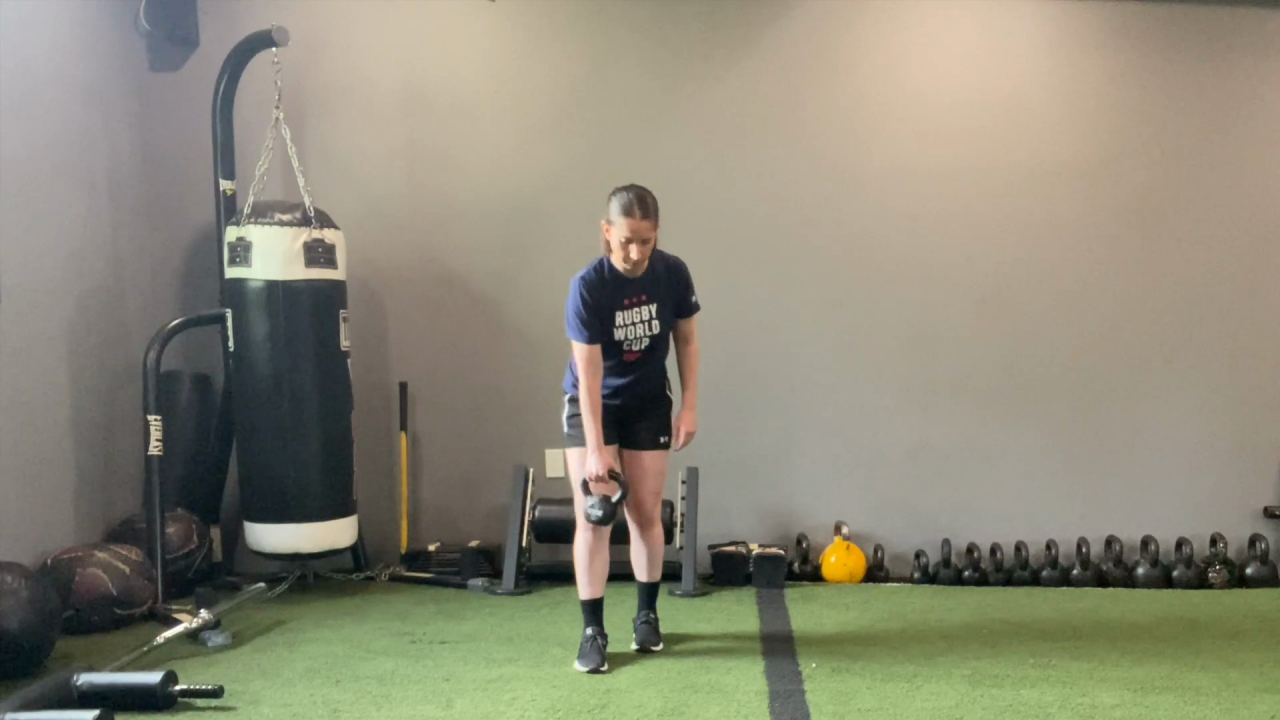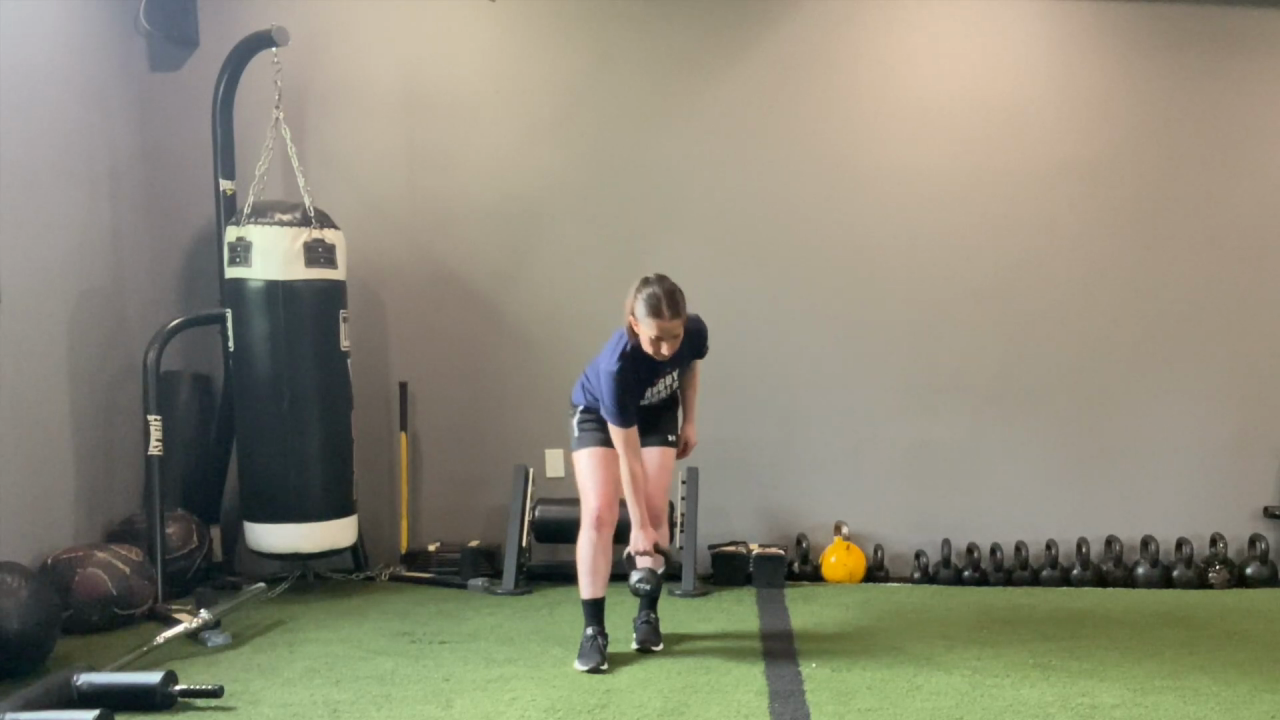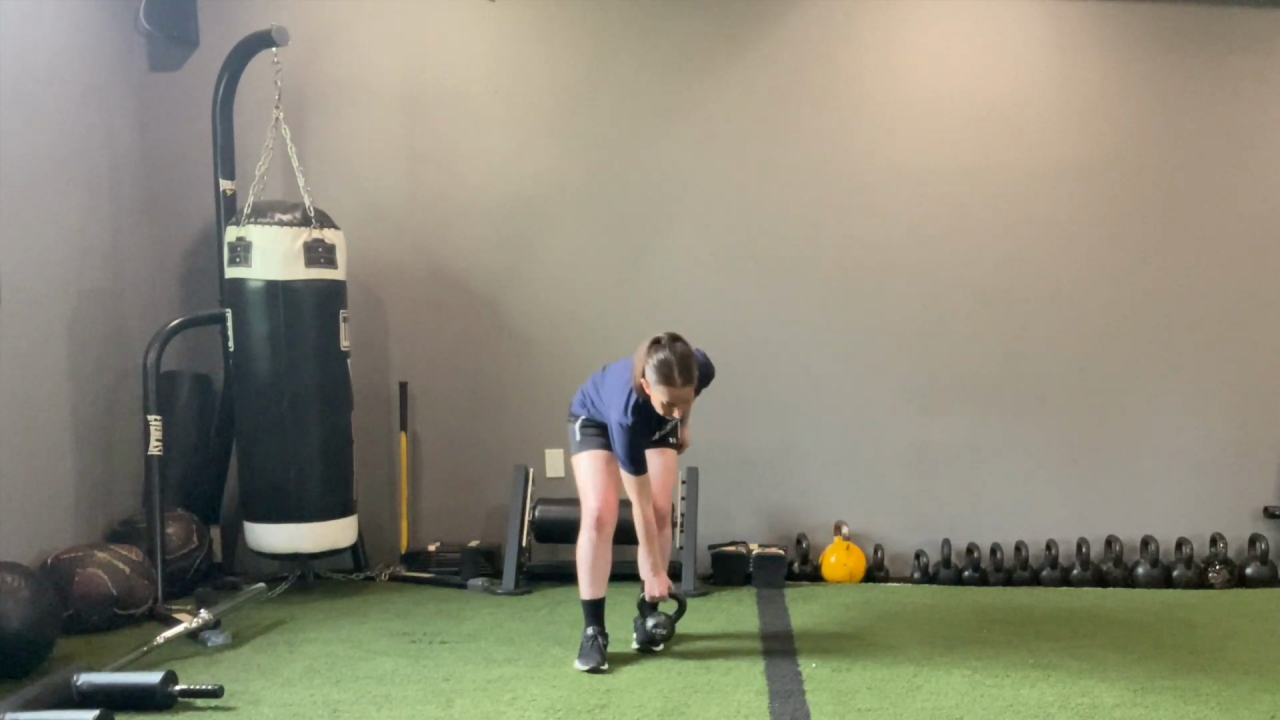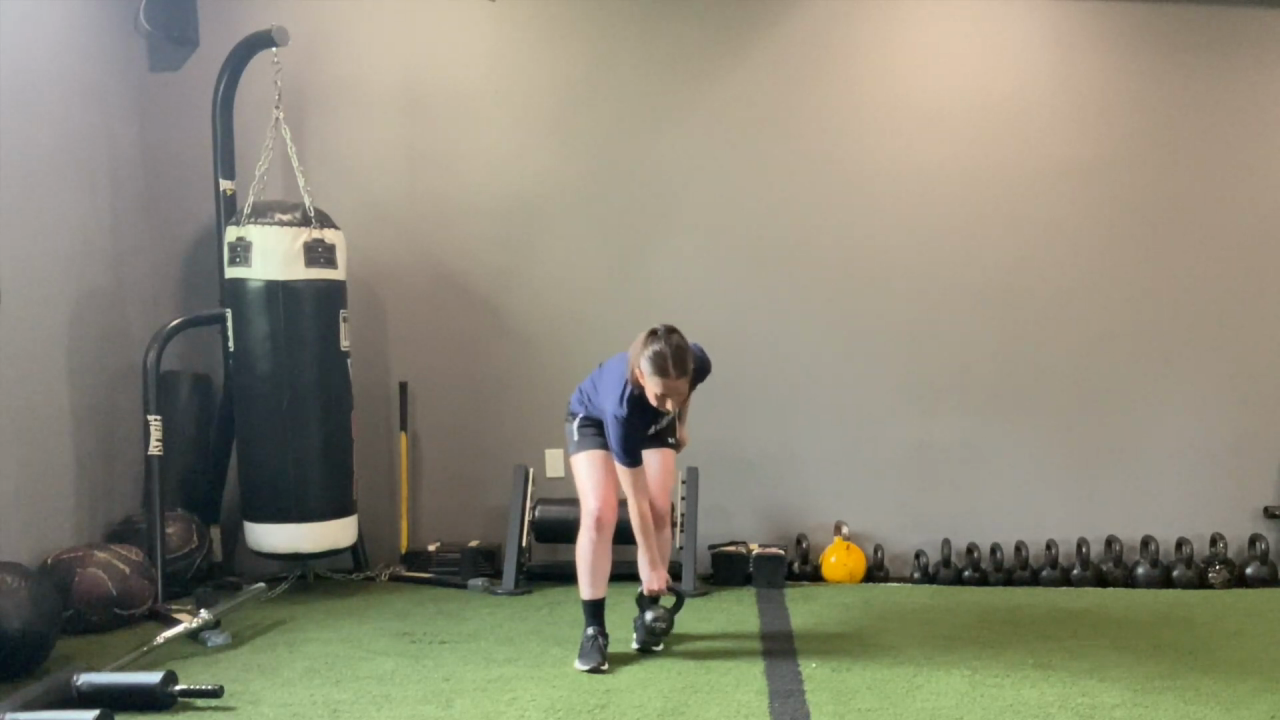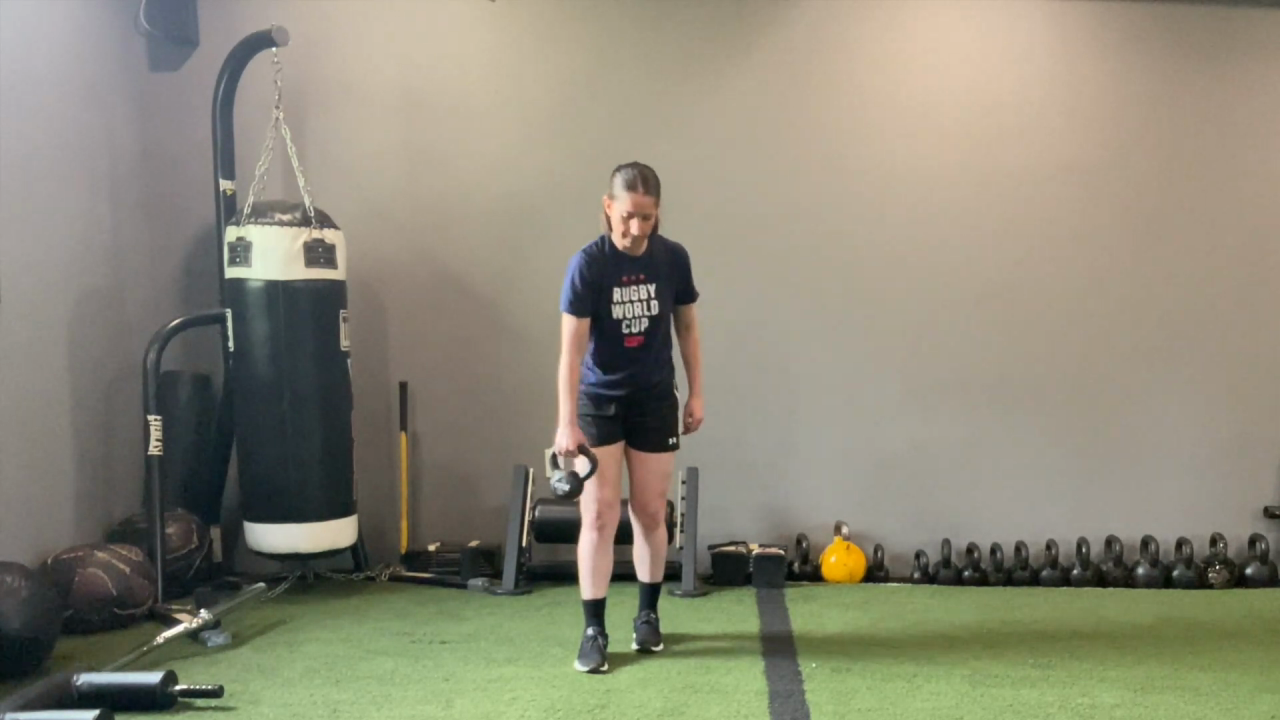
dt=1s
person 1, frame 1
left shoulder: (673, 273)
right shoulder: (588, 286)
left elbow: (686, 341)
right elbow: (588, 375)
left wrist: (688, 407)
right wrist: (596, 449)
left hip: (648, 403)
right hip: (591, 405)
left knee: (645, 511)
right knee: (592, 512)
left ankle: (647, 615)
right ankle: (593, 631)
person 1, frame 2
left shoulder: (695, 332)
right shoulder: (617, 364)
right elbow: (629, 458)
left wrist: (689, 421)
right wrist: (638, 526)
left hip: (657, 415)
right hip: (596, 414)
left knee: (657, 509)
right knee: (599, 513)
left ankle: (647, 615)
right ankle: (593, 631)
person 1, frame 3
left shoulder: (701, 369)
right shoulder: (628, 411)
right elbow: (640, 505)
left wrist: (683, 425)
right wrist: (655, 572)
left hip: (655, 427)
right hip: (594, 421)
left knee: (662, 510)
right knee: (599, 513)
right ankle: (593, 631)
person 1, frame 4
left shoulder: (698, 363)
right shoulder: (623, 404)
right elbow: (636, 499)
left wrist: (680, 423)
right wrist: (652, 567)
left hip: (653, 427)
right hip: (593, 420)
left knee: (661, 511)
right knee: (599, 513)
right ankle: (593, 631)
person 1, frame 5
left shoulder: (673, 258)
right shoulder: (588, 263)
left elbow: (687, 327)
right elbow: (572, 347)
left wrist: (695, 393)
right wrist: (566, 422)
left hip: (655, 400)
right hip: (598, 400)
left knee: (651, 513)
right knee: (599, 516)
left ankle: (647, 616)
right ankle: (593, 631)
